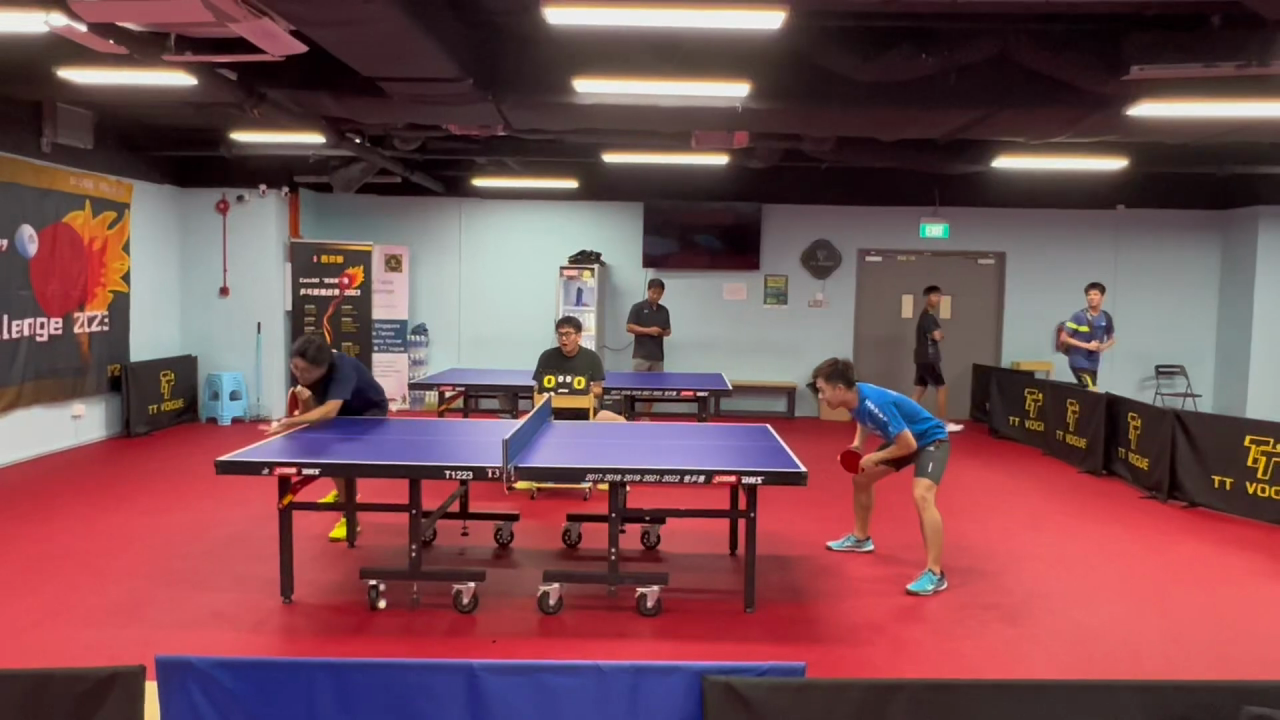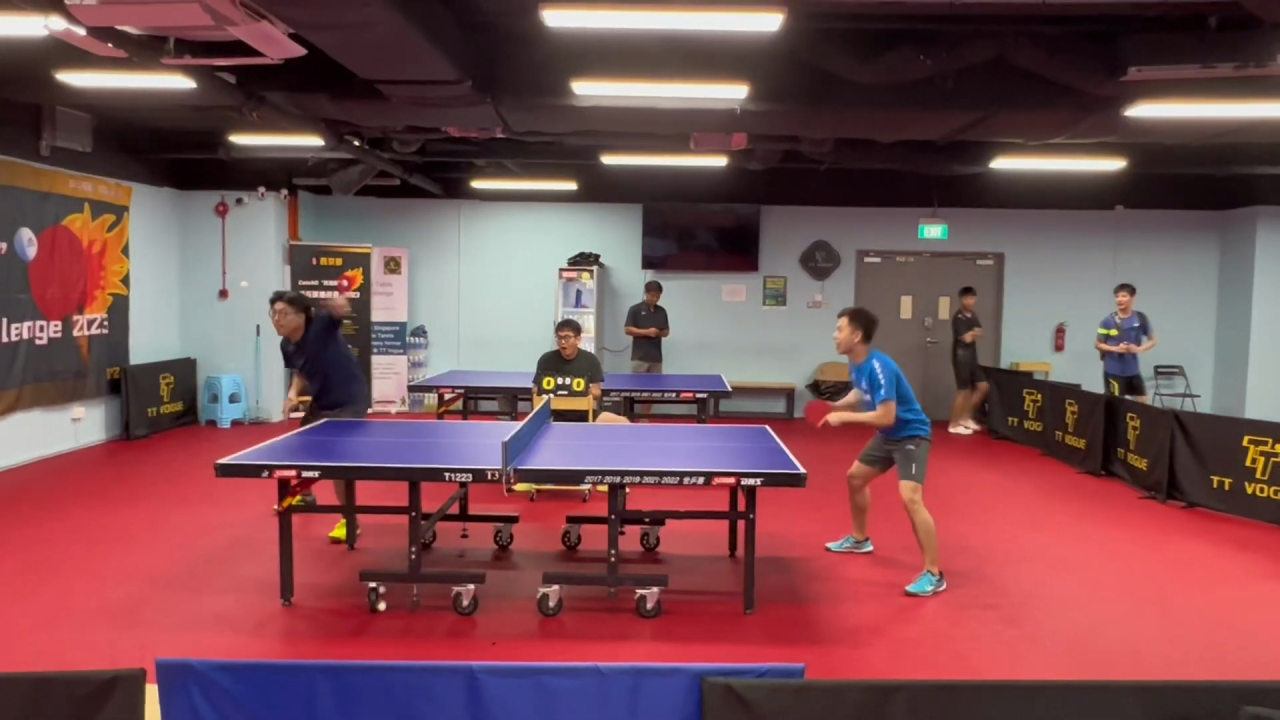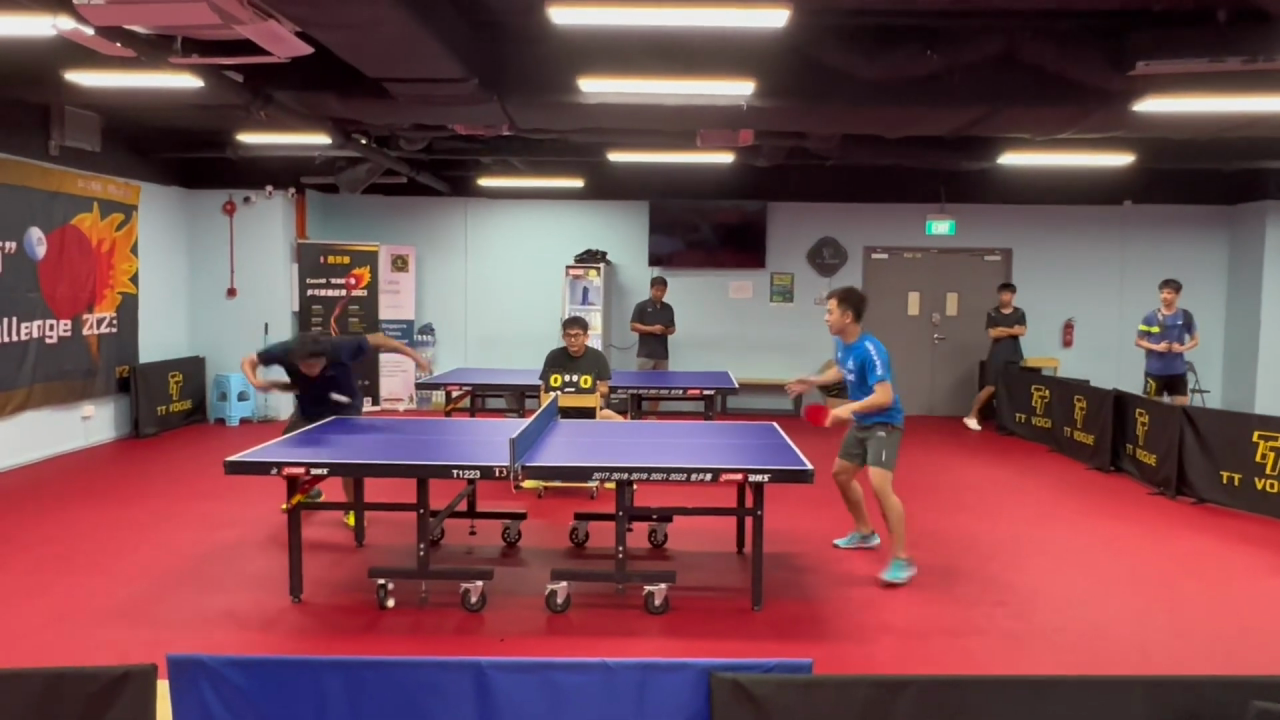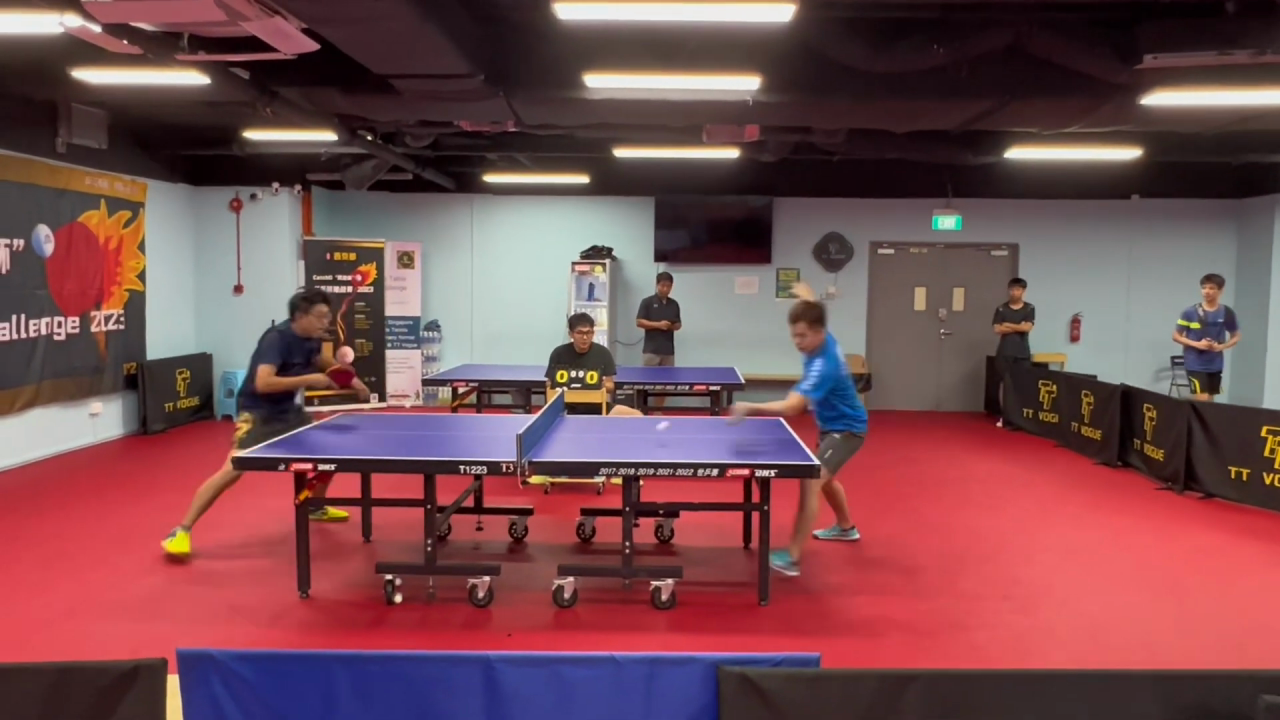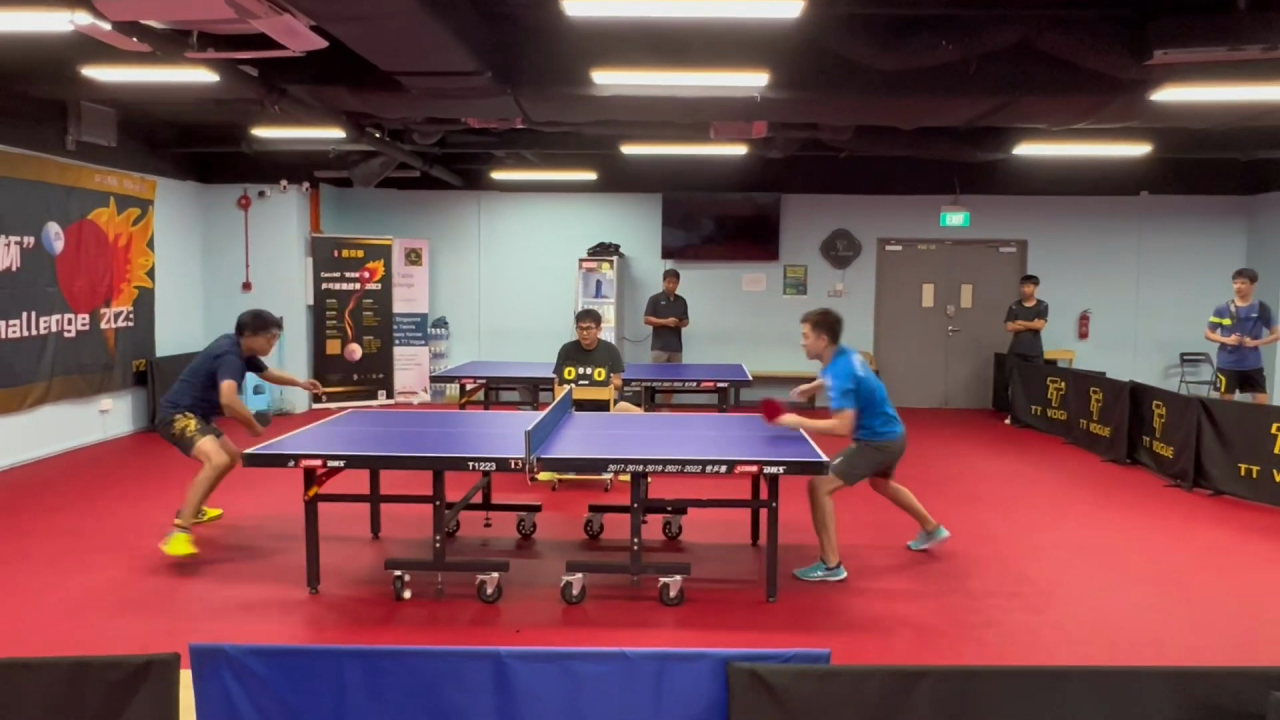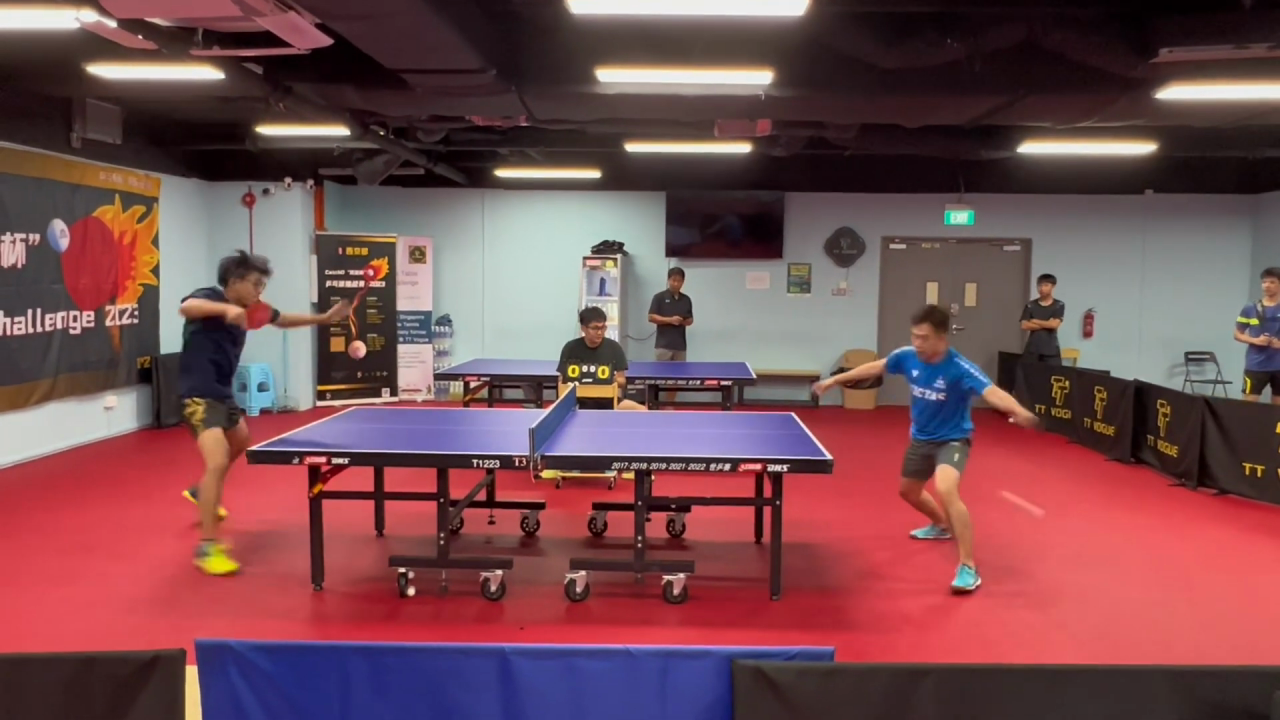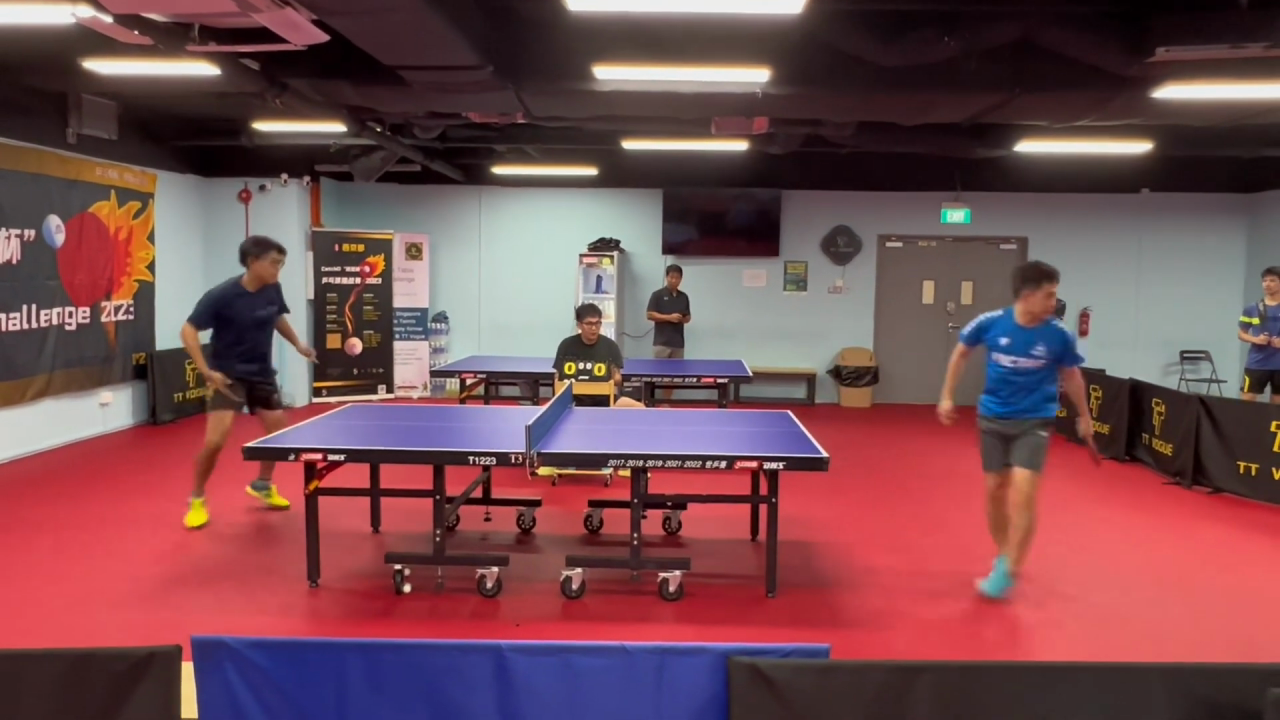
dt=0.5s
person 1, frame 1
left shoulder: (876, 405)
right shoulder: (854, 396)
left elbow: (908, 445)
right elbow: (864, 421)
left wrist: (872, 458)
right wrist: (857, 444)
left hip: (930, 440)
right hip: (904, 439)
left knee: (922, 496)
right knee: (861, 477)
left ankle: (935, 574)
right ankle: (860, 538)
person 1, frame 2
left shoulder: (880, 368)
right shoulder: (856, 362)
left elbow: (885, 417)
left wrist: (844, 417)
right wrist: (839, 406)
left hip: (912, 435)
right hip: (888, 436)
left knee: (910, 497)
right knee: (855, 478)
left ankle: (934, 574)
right ankle: (860, 539)
person 1, frame 3
left shoulder: (871, 350)
right shoulder: (843, 344)
left elbow: (886, 397)
left wrist: (847, 409)
right wrist: (811, 381)
left hip: (886, 423)
right hip: (862, 423)
left knee: (880, 484)
right knee: (841, 474)
left ankle: (902, 560)
right ankle: (866, 532)
person 1, frame 4
left shoulder: (823, 366)
right shoulder: (824, 339)
left elbow: (790, 407)
right elbow: (807, 315)
left wrist: (749, 408)
right wrist: (806, 297)
left hip: (847, 429)
right hip: (832, 425)
left knee: (811, 480)
right knee: (823, 477)
left ankle: (792, 557)
right ankle: (845, 527)
person 1, frame 5
left shoulder: (839, 372)
right shoulder: (843, 356)
left elbow: (843, 427)
left wrist: (799, 421)
right wrist: (808, 388)
left hip: (877, 441)
right hip: (891, 436)
left knee: (818, 487)
right knee: (882, 485)
left ankle: (831, 564)
right ankle: (933, 530)
person 1, frame 6
left shoulder: (961, 368)
right shoulder: (907, 357)
left elbow: (993, 393)
right elbow: (876, 367)
left wrist: (1017, 410)
right wrist: (835, 379)
left hip: (953, 440)
right hip: (921, 439)
left knee: (947, 490)
right knee: (908, 491)
left ankle: (968, 567)
right ankle: (942, 524)
person 1, frame 7
left shoulder: (1059, 335)
right shoulder: (989, 323)
left elbow: (1072, 376)
right elbow: (960, 353)
left wrist: (1084, 415)
right wrist: (947, 396)
left hip: (1035, 422)
right hip: (994, 419)
left knee: (1024, 492)
right knee: (995, 490)
left ankle: (1008, 568)
right ankle: (1004, 558)
person 2, frame 1
left shoulder: (342, 370)
right shoulder: (304, 374)
left elbow: (330, 410)
right elbow: (310, 411)
left wrist: (289, 422)
right wrist: (304, 400)
left hip: (369, 411)
right hip: (343, 411)
right ankle: (342, 494)
person 2, frame 2
left shoulder: (323, 325)
right shoulder: (287, 345)
left elbow: (339, 308)
left wrist: (339, 303)
right wrist: (293, 394)
left hip: (350, 404)
right hip: (321, 405)
left ankle: (349, 520)
right ankle: (305, 497)
person 2, frame 3
left shoulder: (340, 349)
right shoulder: (284, 352)
left elbow: (378, 340)
right elbow: (249, 361)
left wrist: (414, 356)
right wrist: (256, 381)
left hip: (344, 409)
right hip: (308, 411)
left ankle: (352, 509)
right ankle: (311, 492)
person 2, frame 4
left shoulder: (311, 338)
right shoulder: (277, 338)
left elbow: (321, 360)
right elbow: (262, 383)
left wrist: (352, 380)
right wrist: (308, 380)
left hip: (287, 410)
right hip: (257, 412)
right knee: (231, 472)
left ankle: (317, 507)
right ankle: (182, 532)
person 2, frame 5
left shoulder: (239, 350)
right shoulder: (229, 357)
left elbow: (268, 374)
right elbow: (228, 399)
left wrist: (300, 383)
right wrist: (254, 428)
left hip: (188, 414)
right hip: (178, 415)
left knee: (230, 455)
right knee: (218, 461)
left ankle: (193, 510)
right ankle: (180, 535)
person 2, frame 6
left shoulder: (244, 308)
right shoulder: (209, 299)
left elbow: (283, 320)
right elbow: (186, 307)
left wrist: (324, 319)
right wrist: (224, 309)
left hip: (220, 392)
right hip: (199, 395)
left knee: (240, 442)
right knee: (218, 463)
left ankle: (200, 493)
right ankle: (207, 547)
person 2, frame 7
left shoulder: (272, 290)
right shoulder: (222, 295)
right elbow: (188, 331)
left wrist: (299, 345)
right wrist: (205, 370)
left hip: (261, 373)
right hip: (227, 376)
left knee: (276, 429)
right knee: (216, 439)
left ankle: (262, 484)
right ankle: (197, 499)
